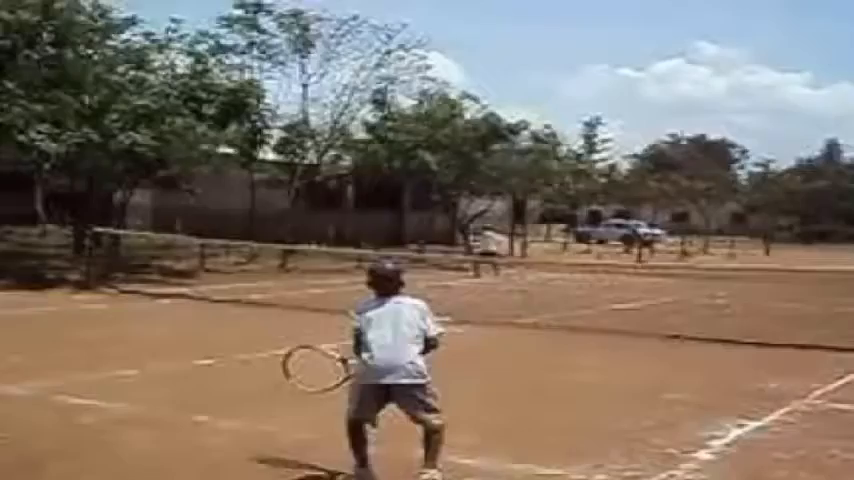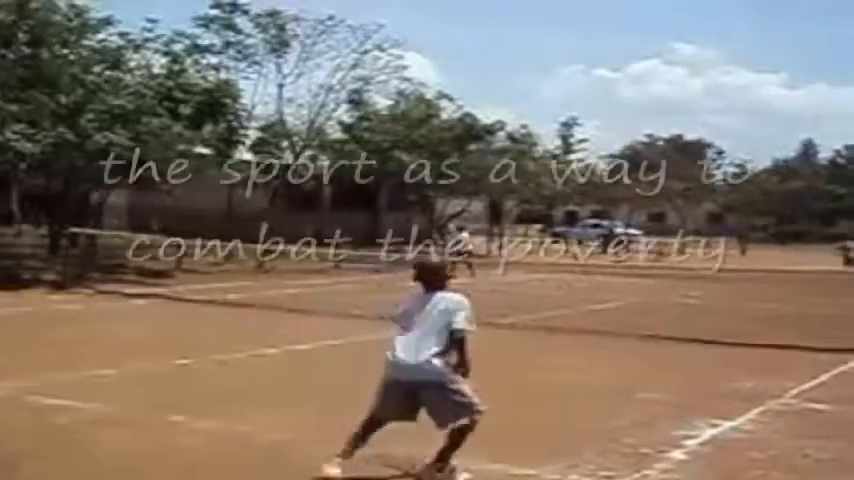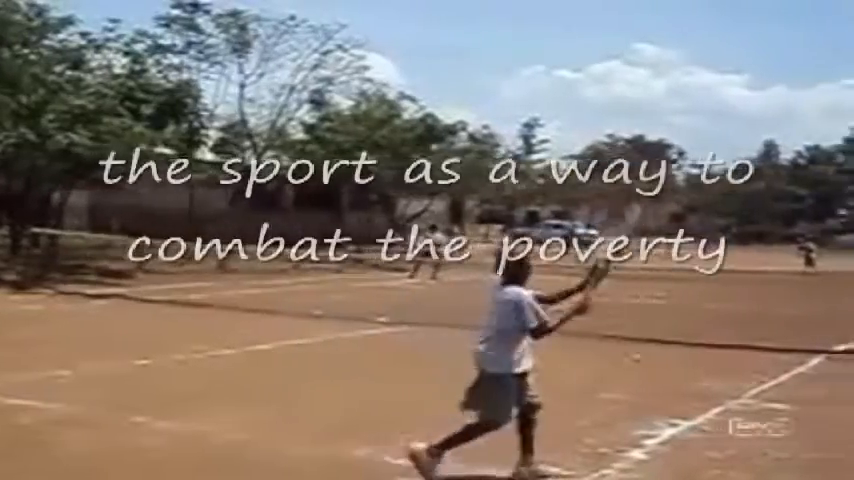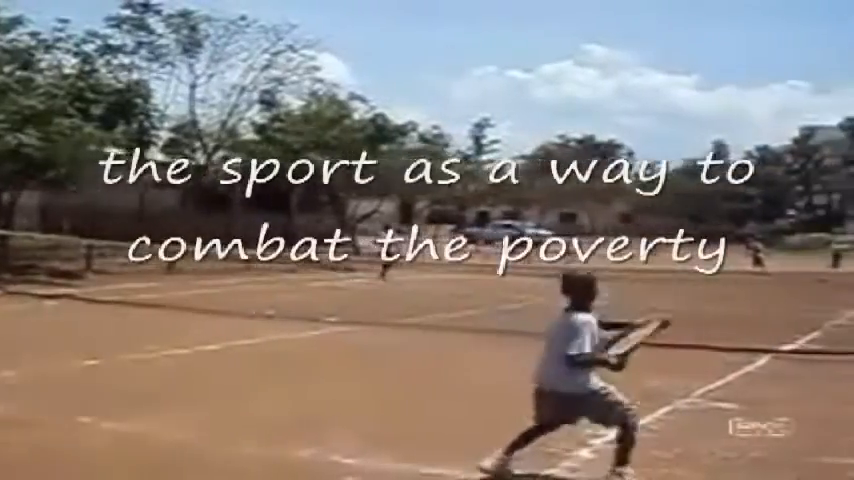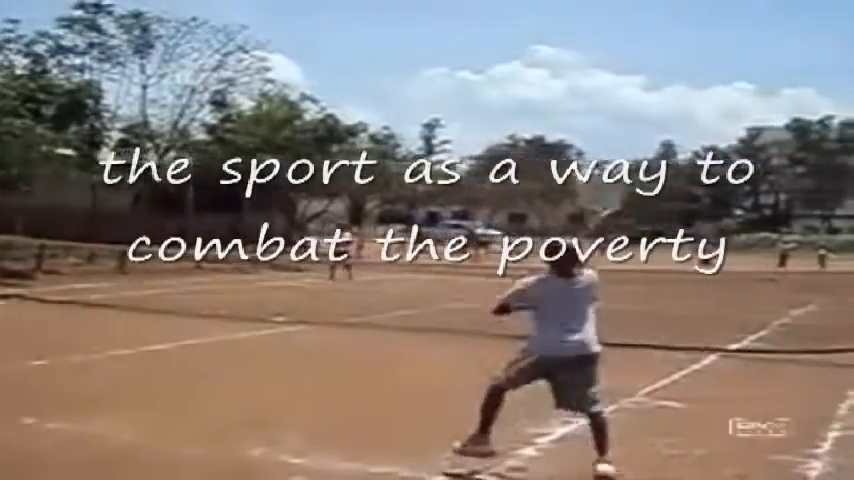
dt=0.4s
person 1, frame 1
left shoulder: (364, 309)
right shoulder: (418, 306)
left elbow: (358, 346)
right elbow: (432, 342)
left hip: (372, 372)
right hip: (410, 371)
left knee: (355, 418)
right knee: (434, 422)
person 1, frame 2
left shoulder: (412, 300)
right shoulder: (458, 302)
right elbow: (458, 337)
right wrist: (463, 363)
left hip: (398, 368)
right hip: (433, 371)
left knee: (377, 419)
right knee: (470, 416)
left ankle: (340, 462)
person 1, frame 3
left shoulder: (505, 290)
right shoulder: (520, 296)
left elbow: (544, 300)
right elbow: (538, 332)
left wrist: (579, 289)
right wrist: (573, 312)
left hip: (504, 364)
right hip: (501, 365)
left knee: (529, 407)
right knee: (492, 420)
right ankle: (430, 451)
person 1, frame 4
left shoulder: (568, 314)
right shoulder: (583, 322)
right elbow: (576, 360)
left wrist: (631, 326)
right wrist: (608, 362)
left hip: (547, 384)
right hip: (578, 387)
left knee: (548, 423)
right knee: (628, 420)
left ankle: (501, 458)
person 1, frame 5
left shoulder: (533, 286)
right shoulder: (590, 278)
left elbow: (499, 309)
left hip: (544, 352)
right hip: (583, 353)
left knee: (498, 386)
right knee: (593, 409)
left ankle: (480, 439)
right ankle: (604, 461)
